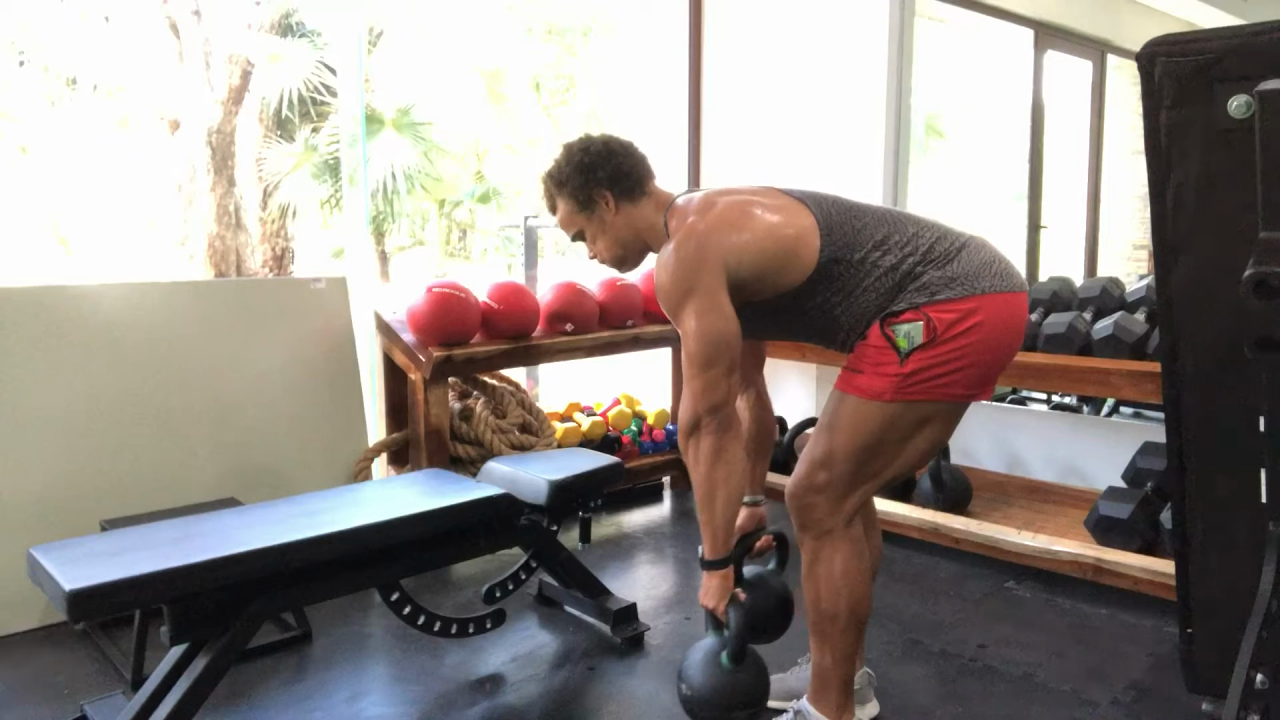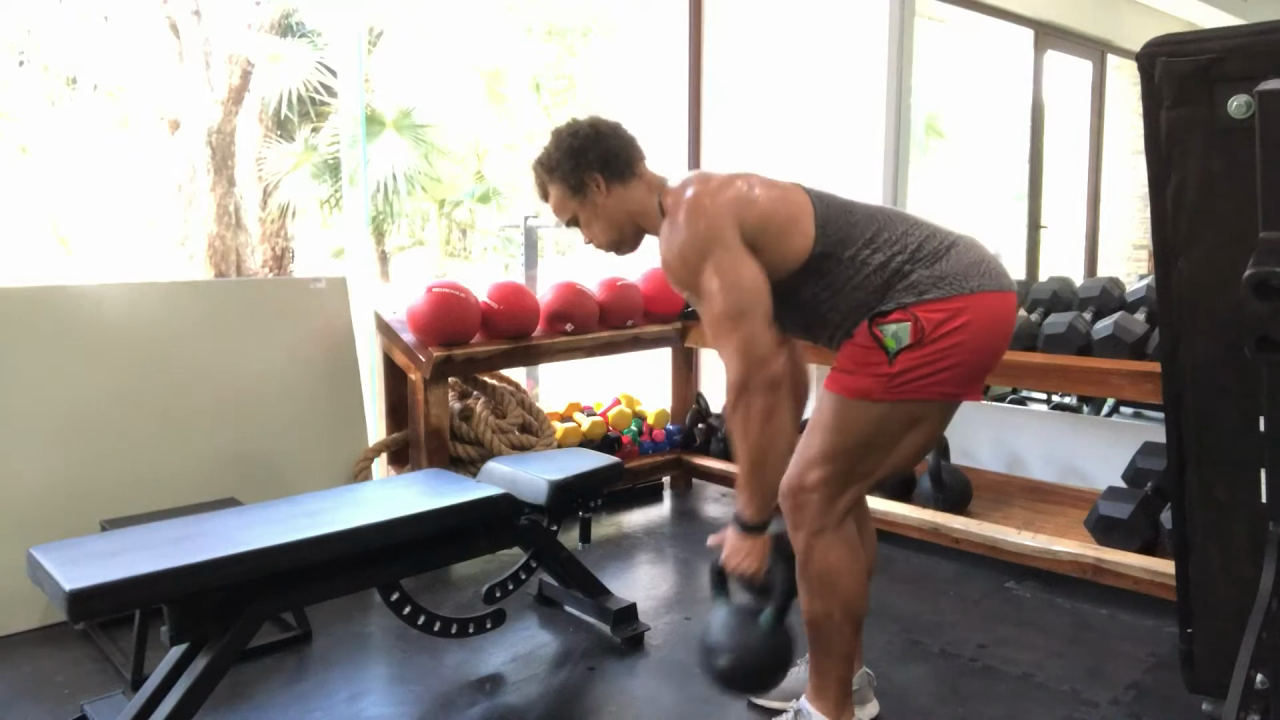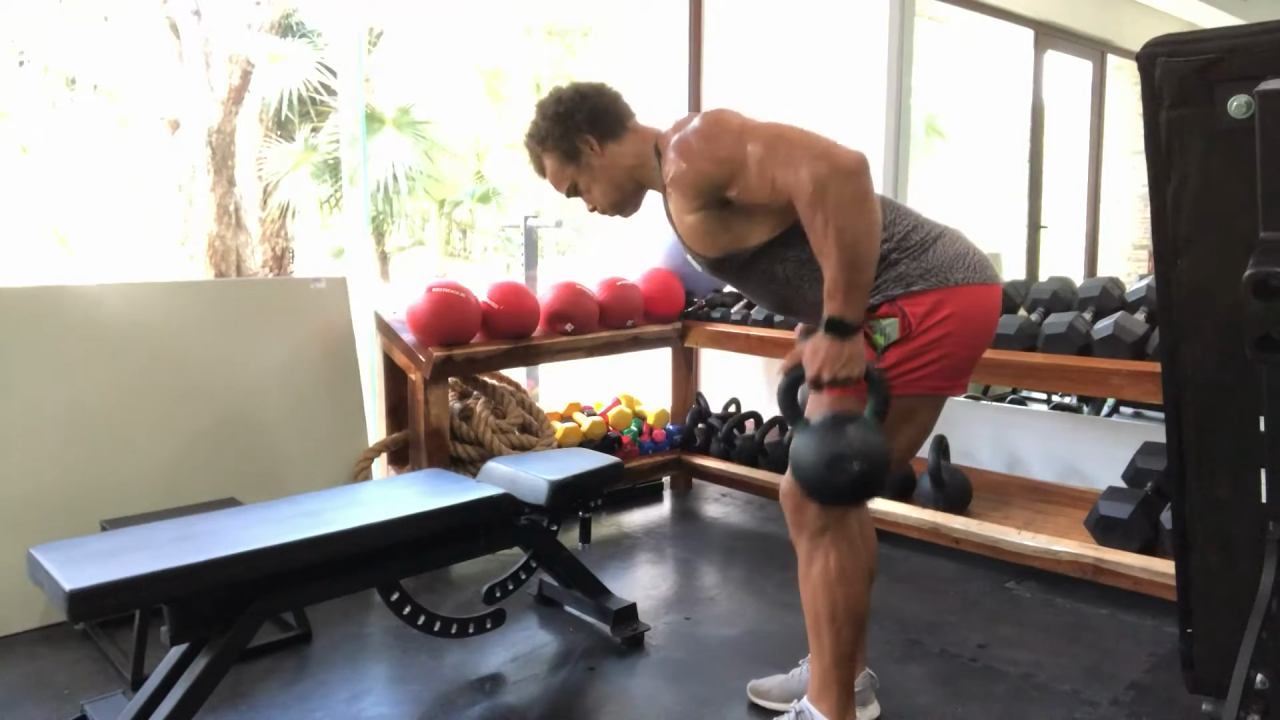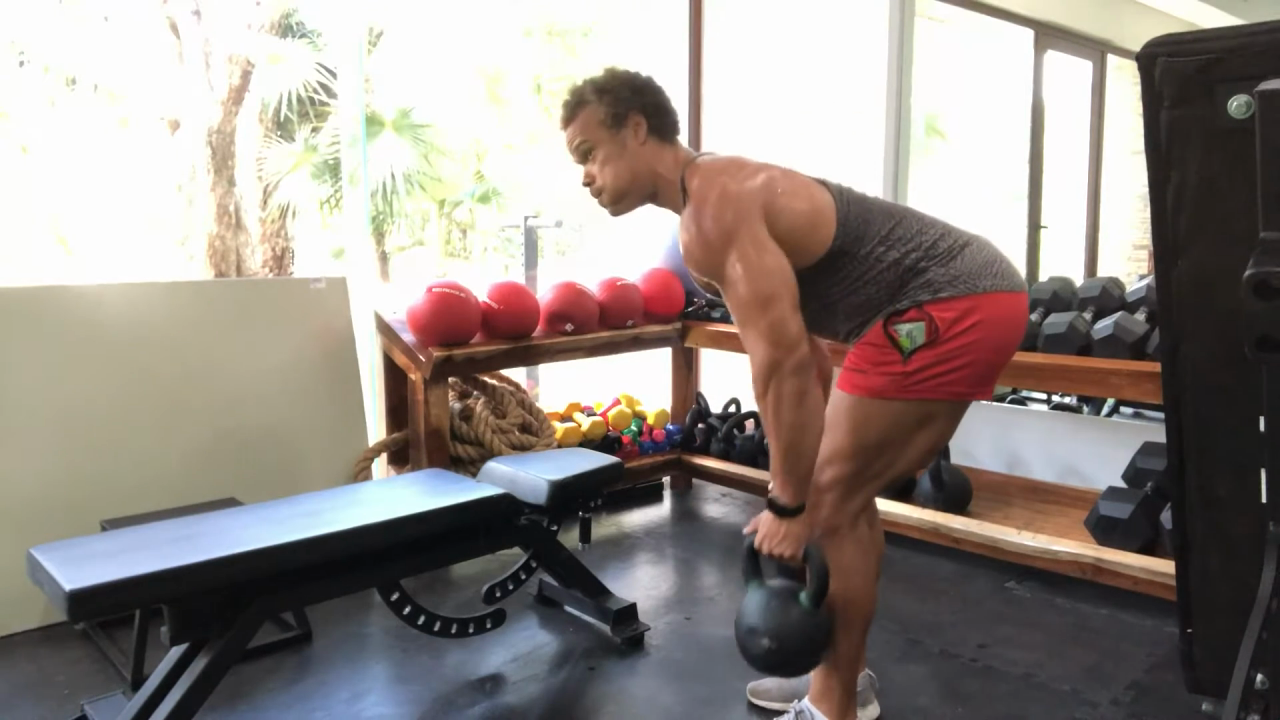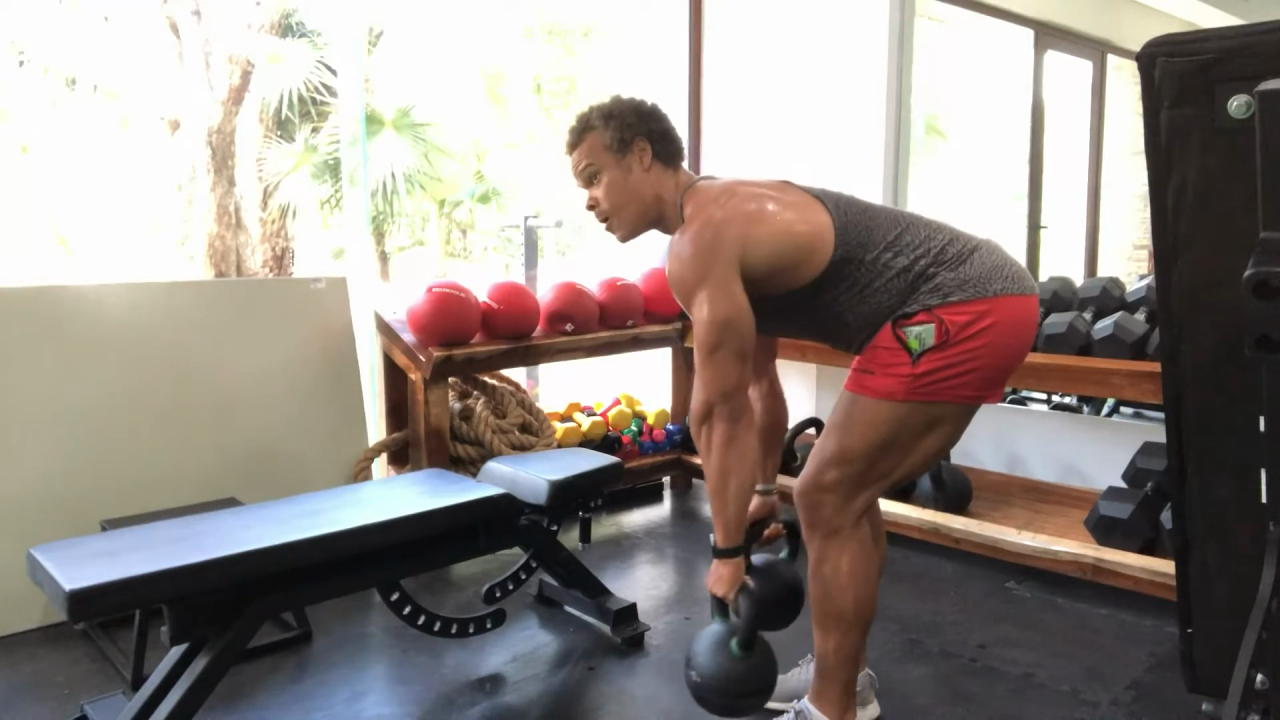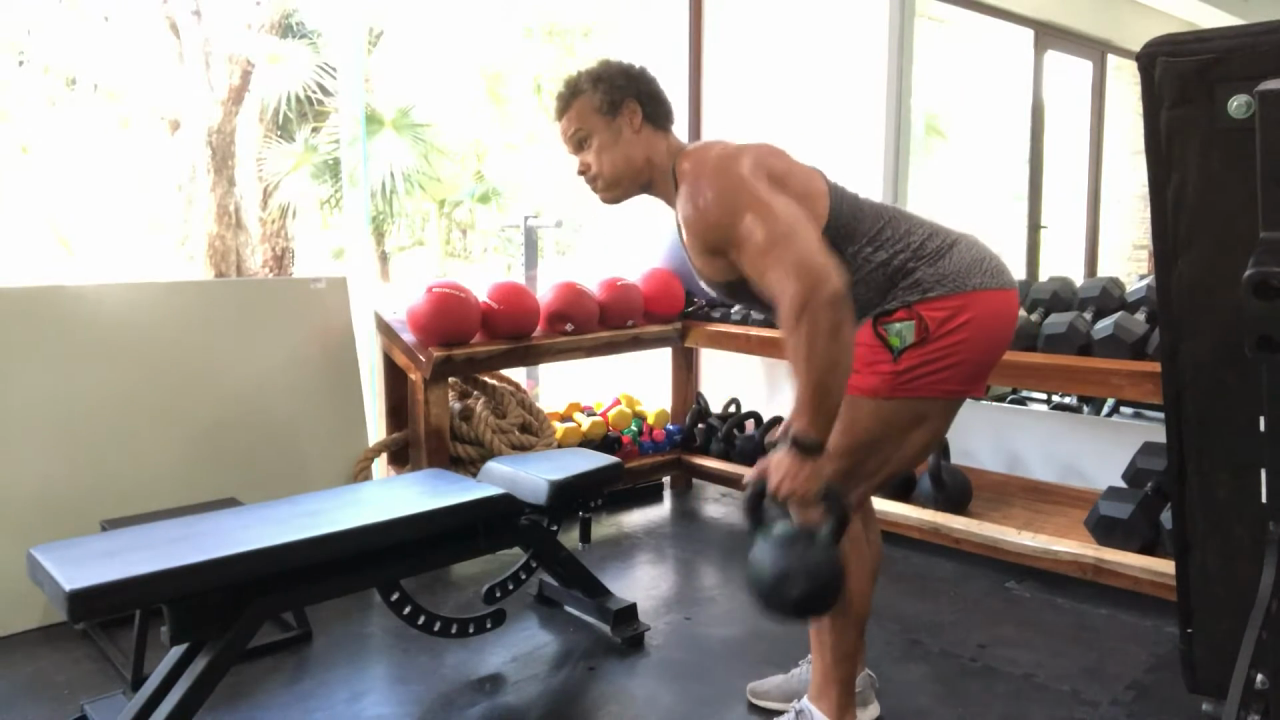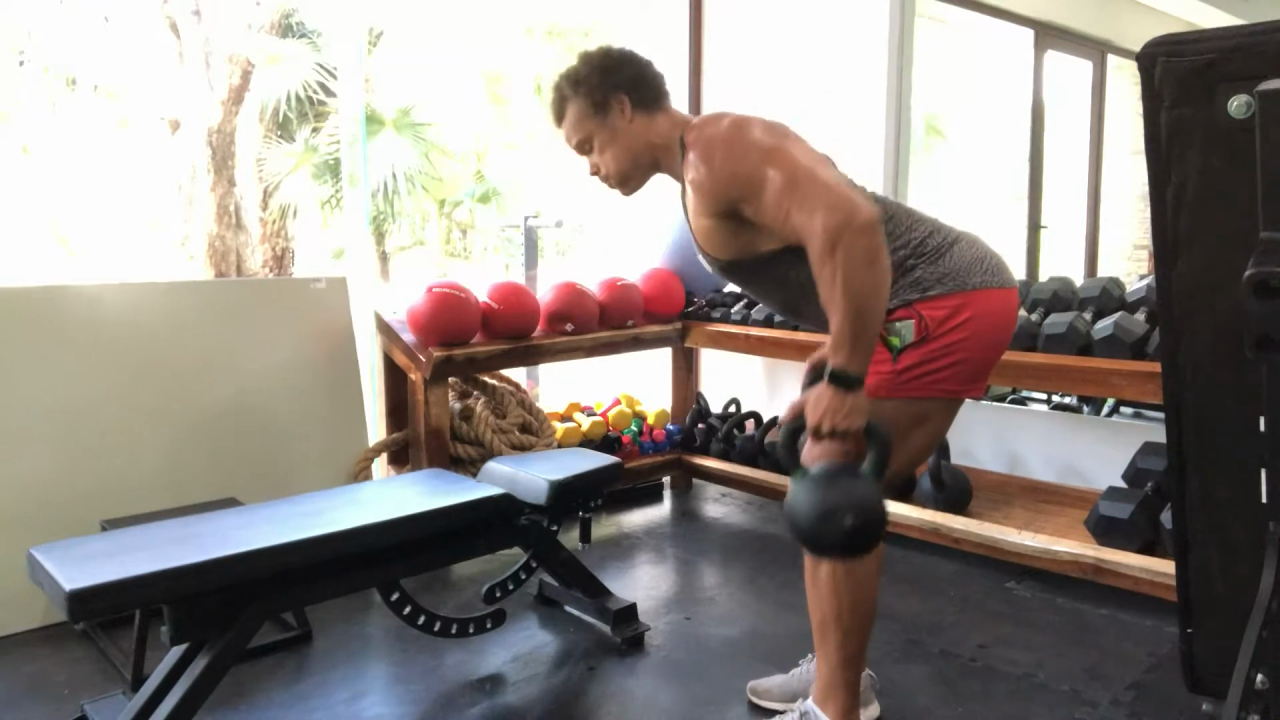
dt=0.7s
person 1, frame 1
left shoulder: (686, 254)
right shoulder: (709, 228)
left elbow: (706, 420)
right elbow: (745, 391)
left wrist: (716, 562)
right wrist: (751, 500)
left hip: (952, 310)
right hip: (972, 294)
left knee: (820, 501)
right knee: (841, 492)
person 1, frame 2
left shoulder: (690, 227)
right shoulder: (701, 213)
left elbow: (751, 381)
right elbow: (779, 361)
left wrist: (752, 522)
right wrist: (767, 486)
left hip: (941, 309)
right hip: (961, 294)
left knee: (815, 502)
right knee: (831, 490)
person 1, frame 3
left shoulder: (692, 154)
right shoulder: (692, 174)
left elbow: (838, 170)
left wrist: (838, 331)
right wrist: (828, 328)
left hip: (926, 300)
right hip: (942, 289)
left knee: (812, 502)
right knee: (832, 494)
person 1, frame 4
left shoulder: (712, 212)
right shoulder: (721, 194)
left elbow: (780, 365)
right elbow: (800, 346)
left wrist: (786, 505)
right wrist: (796, 481)
left hip: (952, 307)
right hip: (972, 294)
left knee: (829, 500)
right knee: (840, 492)
person 1, frame 5
left shoulder: (700, 243)
right shoulder: (725, 218)
left elbow: (720, 409)
right elbow: (757, 385)
left wrist: (727, 551)
right wrist: (763, 490)
left hip: (962, 311)
right hip: (984, 299)
left knee: (827, 502)
right knee: (845, 494)
person 1, frame 6
left shoulder: (708, 185)
right shoulder: (701, 195)
left elbow: (817, 292)
right elbow: (808, 293)
left wrist: (805, 445)
right wrist: (806, 431)
left hip: (944, 305)
right hip: (960, 295)
left knee: (821, 499)
right knee: (837, 493)
person 1, frame 7
left shoulder: (717, 156)
right shoulder: (708, 168)
left elbow: (850, 224)
left wrist: (845, 383)
right wrist: (835, 360)
left hip: (941, 304)
right hip: (956, 292)
